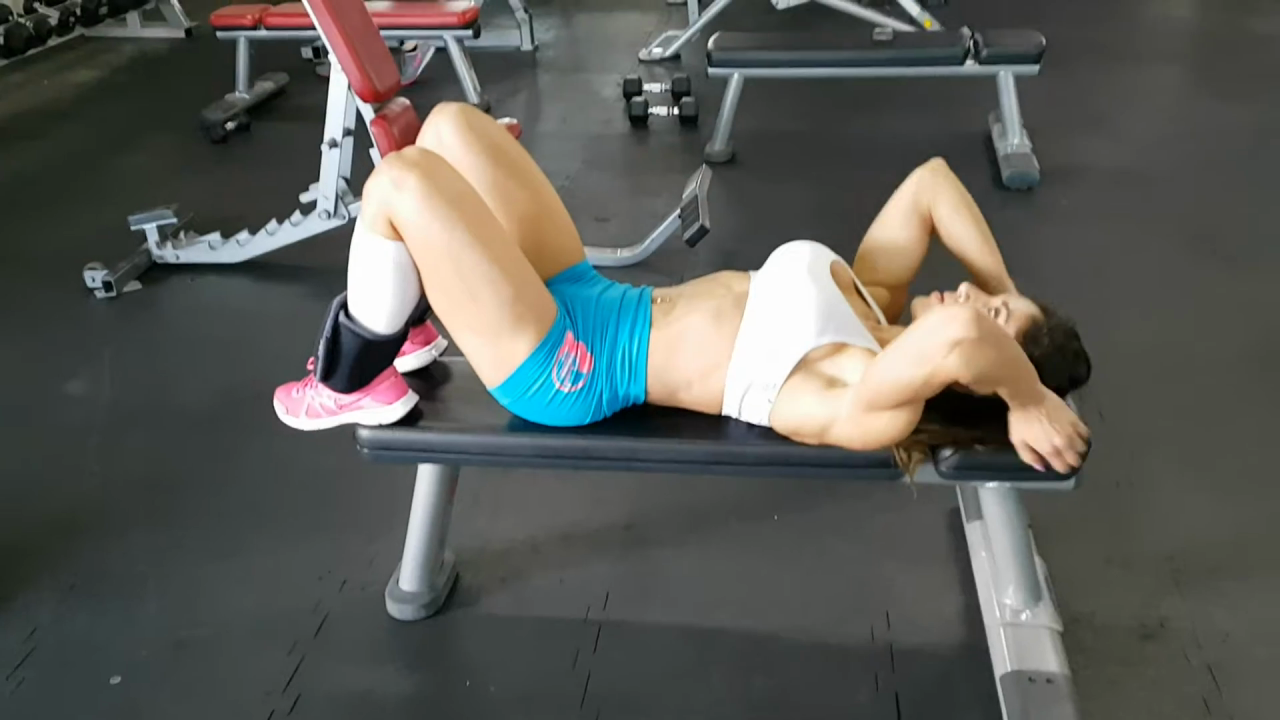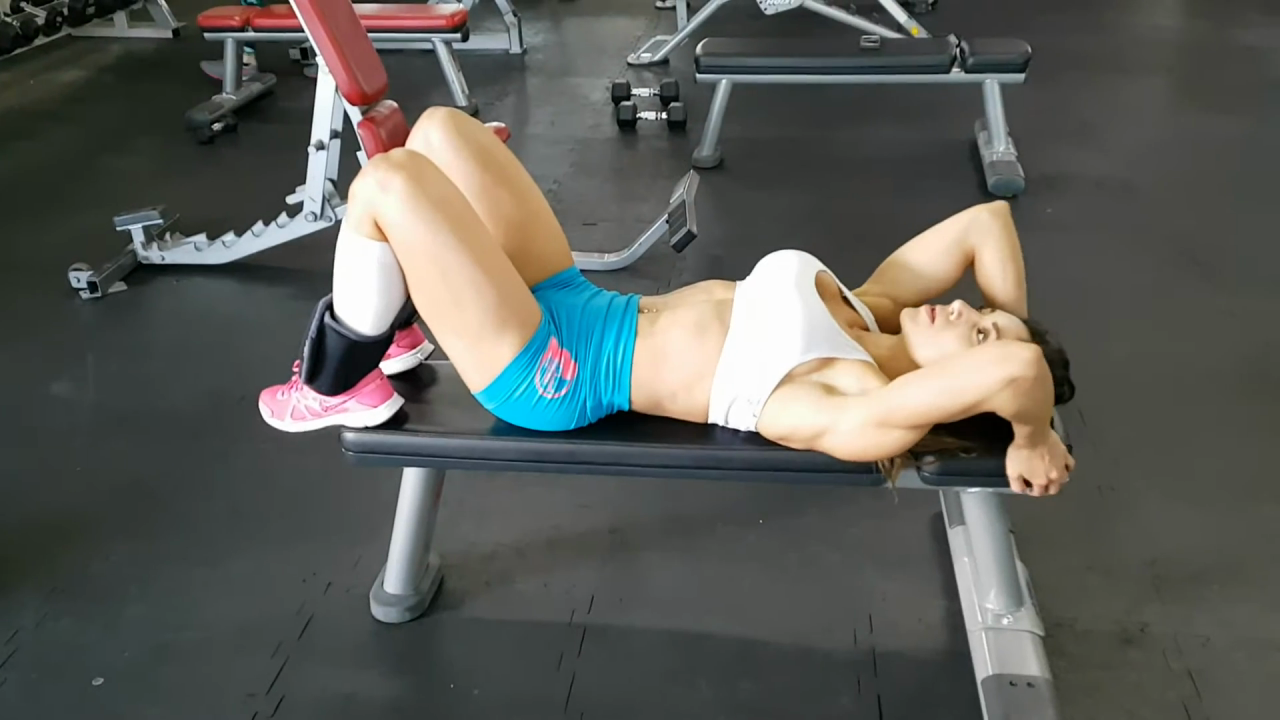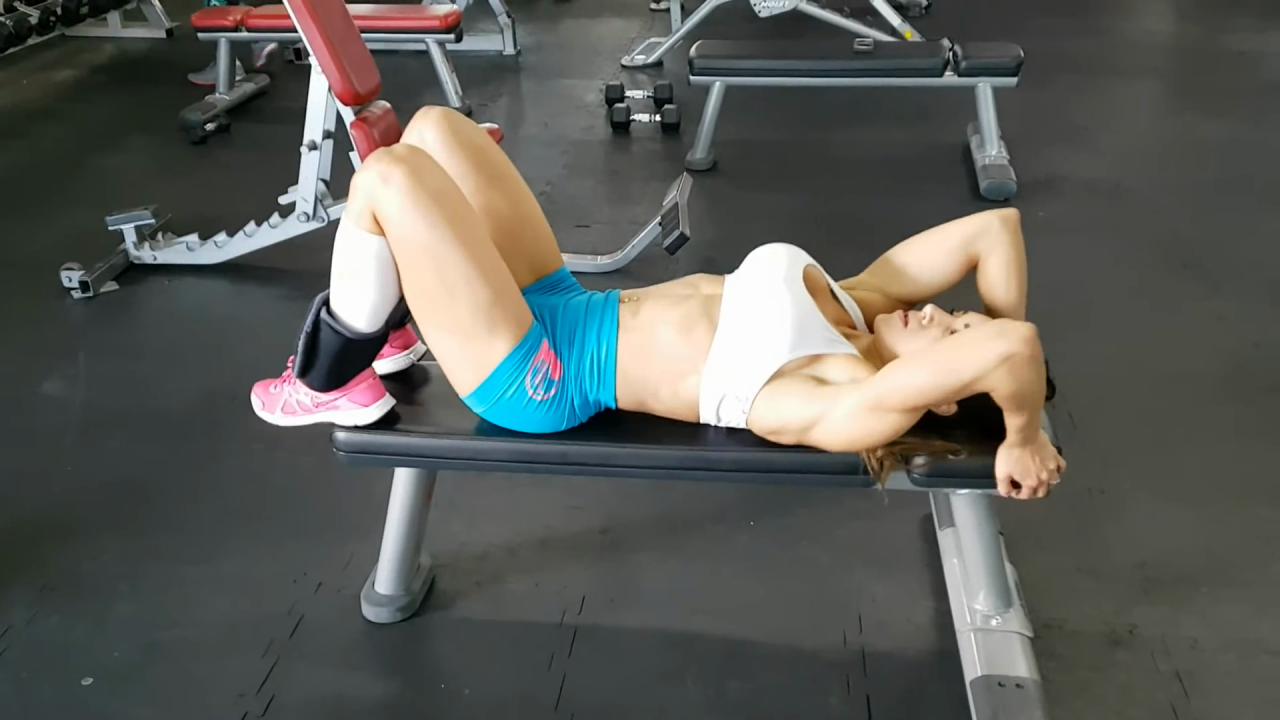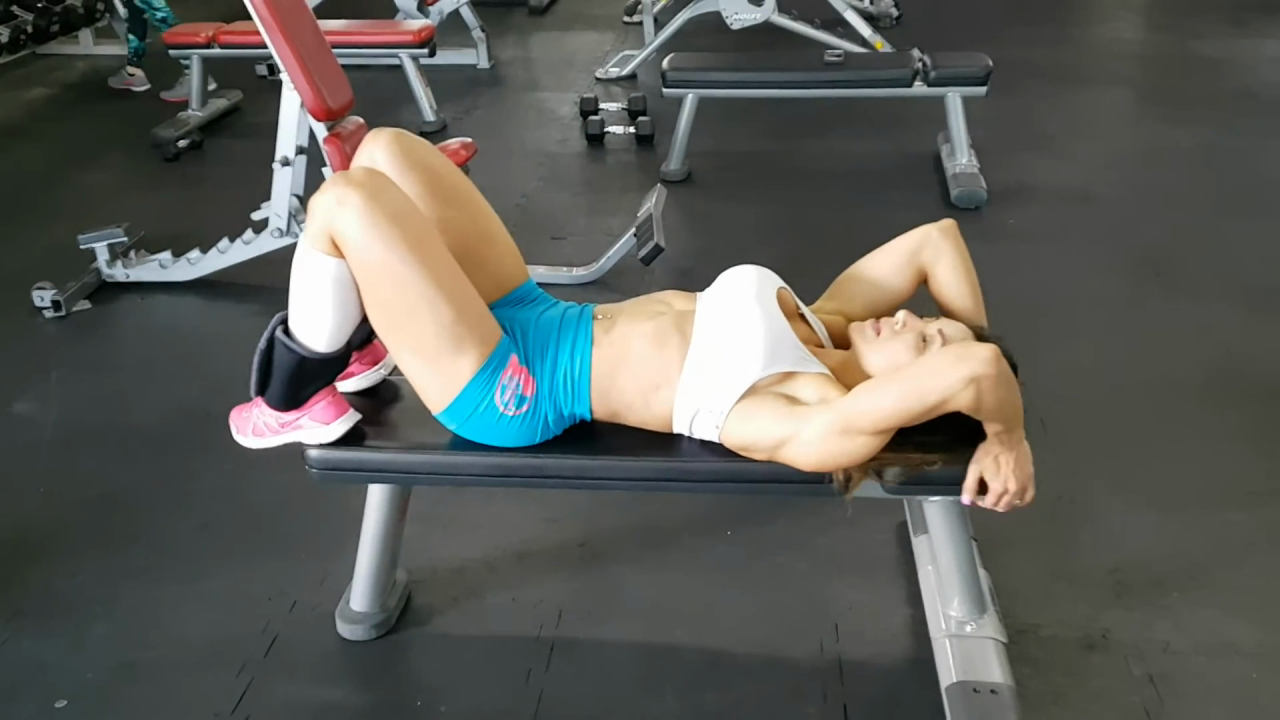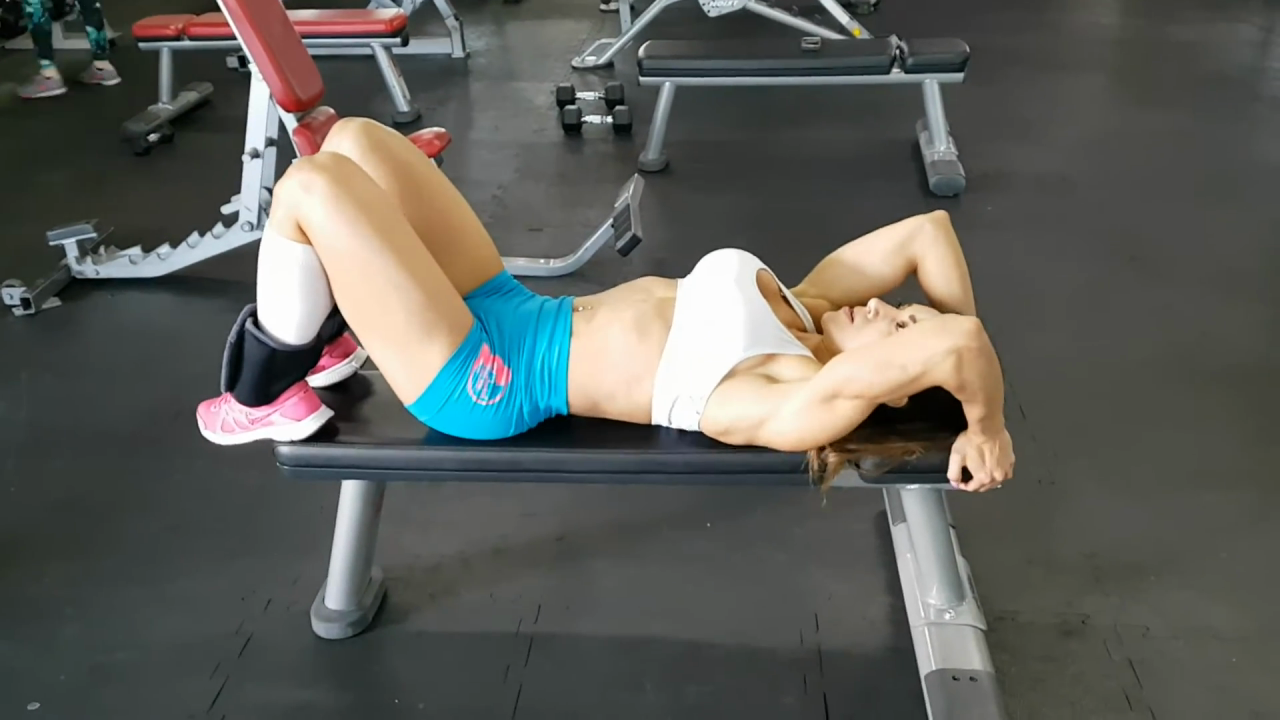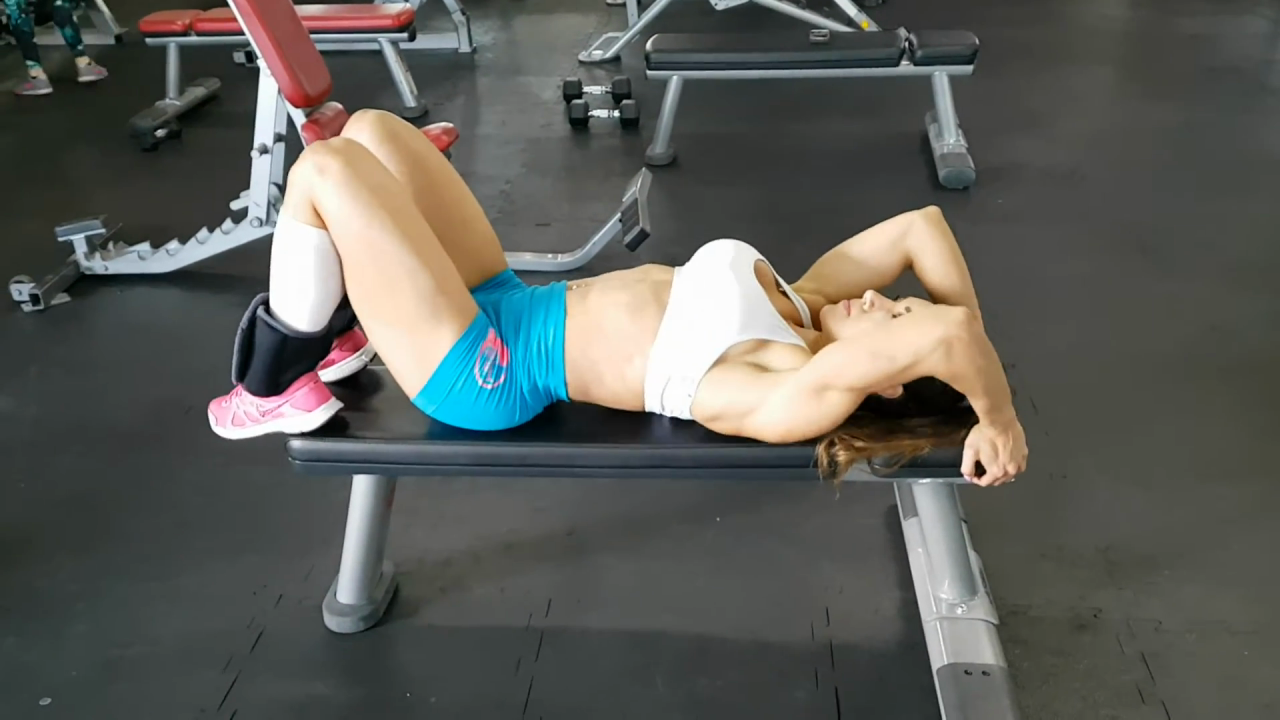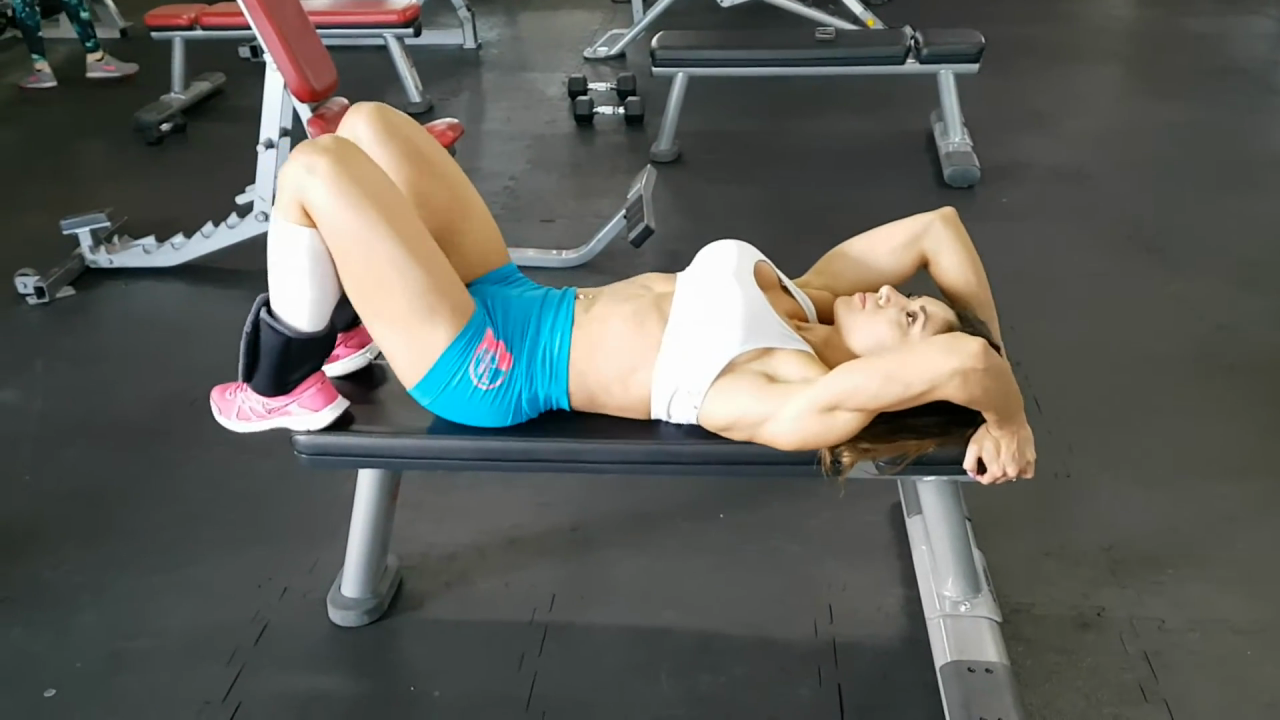
dt=0.5s
person 1, frame 1
left shoulder: (883, 407)
right shoulder: (874, 303)
left elbow: (956, 339)
right elbow: (929, 181)
left wrist: (1030, 401)
right wrist: (1002, 284)
left hip: (563, 371)
right hip: (587, 303)
left knee: (400, 178)
right knee: (451, 125)
left ankle: (356, 384)
right ankle: (403, 326)
person 1, frame 2
left shoulder: (877, 411)
right shoulder: (874, 315)
left elbow: (1021, 365)
right elbow: (988, 219)
left wrist: (1032, 437)
right wrist: (1015, 333)
left hip: (548, 378)
right hip: (575, 312)
left knee: (386, 181)
right knee: (438, 127)
left ankle: (343, 386)
right ankle: (390, 330)
person 1, frame 3
left shoulder: (857, 405)
right shoulder: (857, 310)
left elbow: (1013, 348)
right elbow: (996, 225)
left wrist: (1023, 435)
right wrist: (1009, 340)
left hip: (532, 381)
right hip: (562, 310)
left knee: (387, 175)
right knee: (433, 126)
left ankle: (335, 383)
right ankle: (383, 329)
person 1, frame 4
left shoulder: (830, 423)
right shoulder: (824, 330)
left elbow: (976, 369)
right elbow: (935, 237)
left wrist: (1004, 437)
right wrist: (981, 344)
left hip: (507, 392)
right hip: (534, 325)
left knee: (344, 199)
right knee: (383, 149)
left ankle: (299, 401)
right ankle: (351, 345)
person 1, frame 5
left shoulder: (806, 404)
right shoulder: (805, 313)
left elbow: (959, 341)
right elbow: (929, 229)
left wrist: (985, 422)
right wrist: (963, 334)
left hip: (481, 383)
right hip: (509, 315)
left knee: (311, 185)
right knee: (353, 140)
left ankle: (268, 394)
right ankle: (324, 333)
person 1, frame 6
left shoulder: (803, 397)
right shoulder: (804, 310)
left elbow: (948, 337)
right elbow: (922, 225)
left wrist: (996, 417)
right wrist: (978, 336)
left hip: (481, 374)
right hip: (507, 311)
left knee: (323, 169)
right knee: (367, 131)
left ankle: (278, 386)
right ankle: (333, 330)
person 1, frame 7
left shoulder: (814, 403)
right shoulder: (810, 305)
left elbow: (963, 365)
right elbow: (937, 224)
left wrist: (1007, 419)
right wrist: (992, 341)
left hip: (484, 371)
right hip: (514, 305)
left knee: (315, 169)
right knee: (366, 124)
left ankle: (284, 385)
right ankle: (342, 324)
